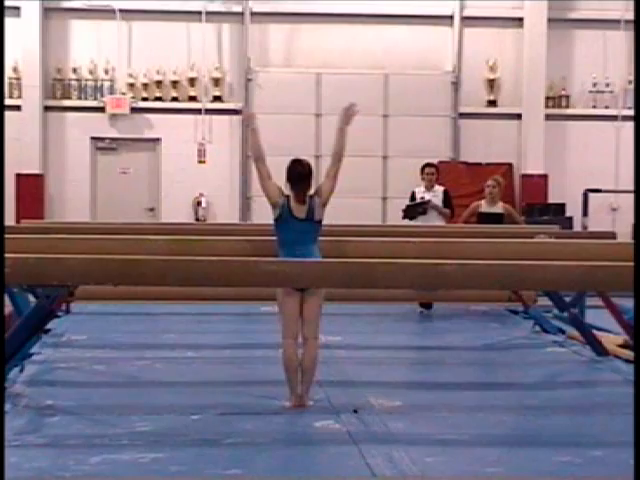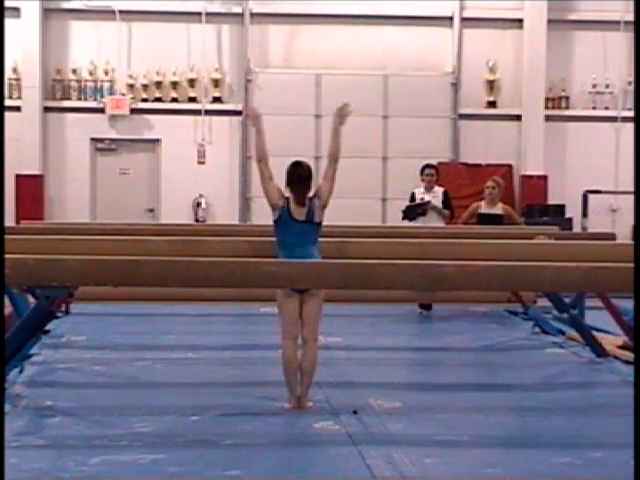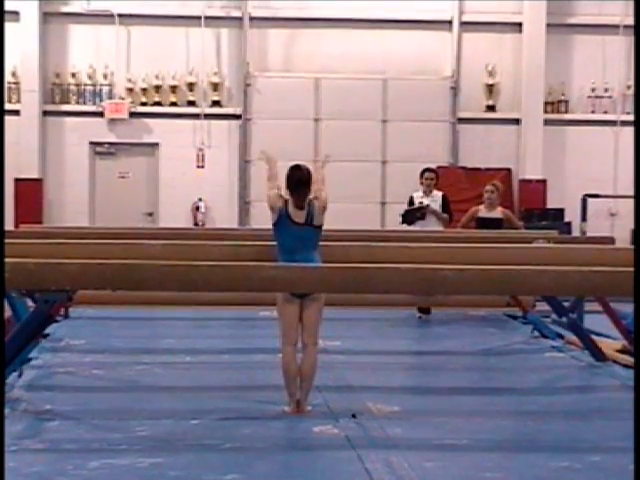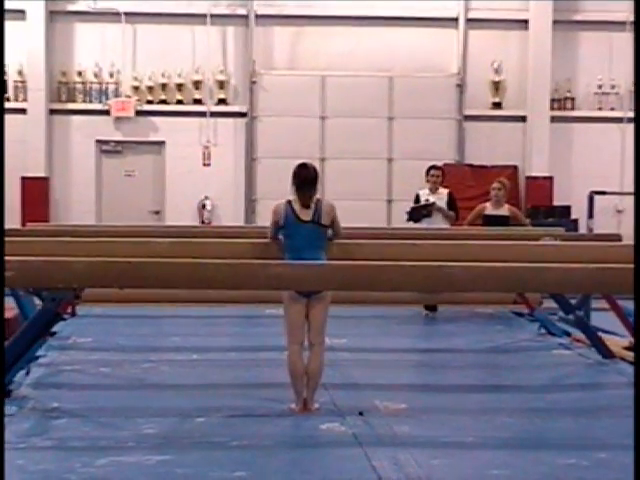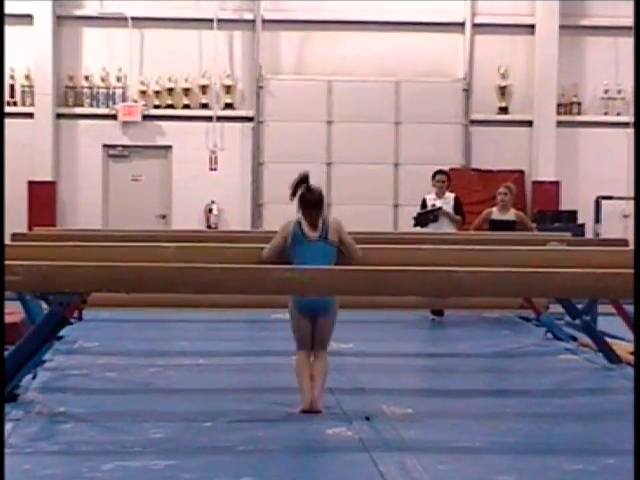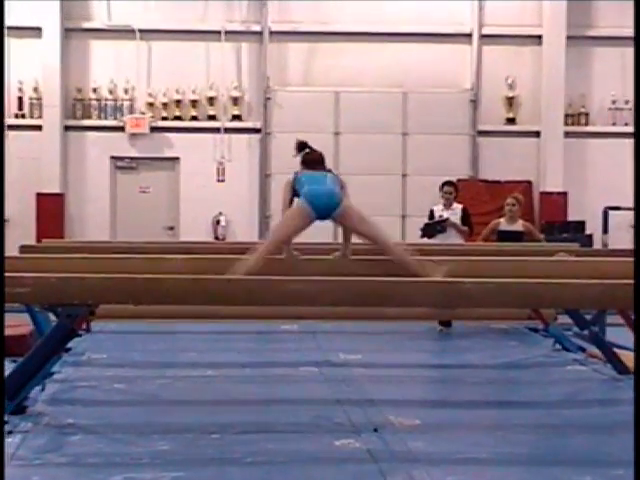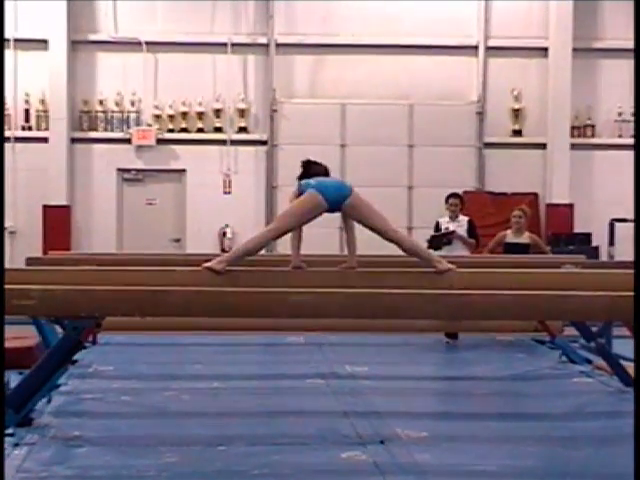
dt=0.5s
person 1, frame 1
left shoulder: (279, 203)
right shoulder: (319, 203)
left elbow: (259, 163)
right elbow: (336, 162)
left wrist: (253, 129)
right wrist: (342, 126)
left knee: (290, 338)
right knee: (311, 337)
left ankle: (294, 396)
right ankle: (304, 395)
person 1, frame 2
left shoulder: (279, 205)
right shoulder: (318, 205)
left elbow: (262, 164)
right elbow: (333, 163)
left wrist: (258, 128)
right wrist: (337, 127)
left knee: (289, 340)
right knee: (310, 339)
left ankle: (293, 397)
right ankle: (304, 396)
person 1, frame 3
left shoulder: (277, 206)
right shoulder: (319, 207)
left elbow: (273, 185)
right elbow: (319, 187)
left wrist: (271, 165)
right wrist: (319, 169)
left knee: (289, 345)
right knee: (310, 345)
left ankle: (292, 402)
right ankle: (303, 401)
person 1, frame 4
left shoulder: (281, 209)
right shoulder: (327, 208)
left elbow: (273, 238)
right elbow: (336, 234)
left knee: (295, 344)
right knee: (317, 343)
left ankle: (299, 401)
right ankle: (310, 400)
person 1, frame 5
left shoulder: (291, 226)
right shoulder: (334, 225)
left elbow: (267, 257)
right elbow: (355, 256)
left hip: (301, 297)
right hip: (326, 298)
left knee: (303, 350)
right knee: (320, 350)
left ankle: (307, 398)
right ankle: (317, 398)
person 1, frame 6
left shoulder: (295, 179)
right shoulder: (335, 178)
left elbow: (285, 211)
left wrist: (287, 250)
right wrist: (345, 251)
left hip: (311, 200)
right hip: (334, 200)
left knee: (266, 248)
right knee: (383, 241)
right ankle: (430, 273)
person 1, frame 7
left shoulder: (299, 189)
right shoulder: (337, 182)
left elbow: (295, 227)
right elbow: (349, 226)
left wrist: (296, 259)
right wrist: (352, 260)
left hip: (319, 196)
right hip: (344, 191)
left knee: (271, 231)
right knee: (393, 233)
left ankle: (223, 261)
right ankle: (437, 261)
person 2, frame 1
left shoulder: (443, 192)
right shoulder: (415, 193)
left elbow: (450, 214)
right elbow: (410, 215)
left wrist: (435, 206)
right wrist: (419, 209)
right ankle: (424, 301)
person 2, frame 2
left shoulder: (443, 193)
right shoulder: (415, 193)
left elbow: (450, 215)
right elbow: (409, 216)
left wrist: (435, 208)
right wrist: (418, 210)
right ankle: (424, 302)
person 2, frame 3
left shoulder: (441, 196)
right shoulder: (413, 197)
left elbow: (448, 219)
right elbow: (408, 220)
left wrist: (434, 211)
right wrist: (417, 214)
left ankle: (424, 307)
right ankle: (422, 307)
person 2, frame 4
left shoulder: (448, 194)
right shoulder: (419, 195)
left elbow: (454, 216)
right elbow: (414, 218)
left wrist: (440, 209)
left ankle: (431, 305)
right ankle: (429, 305)
person 2, frame 5
left shoulder: (454, 198)
right shoulder: (426, 199)
left elbow: (461, 221)
right elbow: (421, 223)
left wrist: (446, 214)
right wrist: (429, 216)
left ankle: (438, 309)
right ankle: (436, 310)
person 2, frame 6
left shoulder: (462, 209)
right shoulder: (434, 210)
left elbow: (469, 232)
right elbow: (428, 234)
left wrist: (454, 224)
right wrist: (436, 227)
left ankle: (445, 320)
right ankle: (443, 320)
person 2, frame 7
left shoulder: (468, 222)
right shoulder: (440, 223)
left elbow: (475, 244)
right elbow: (435, 246)
left wrist: (460, 237)
right wrist: (442, 240)
left ankle: (452, 332)
right ankle: (450, 332)
